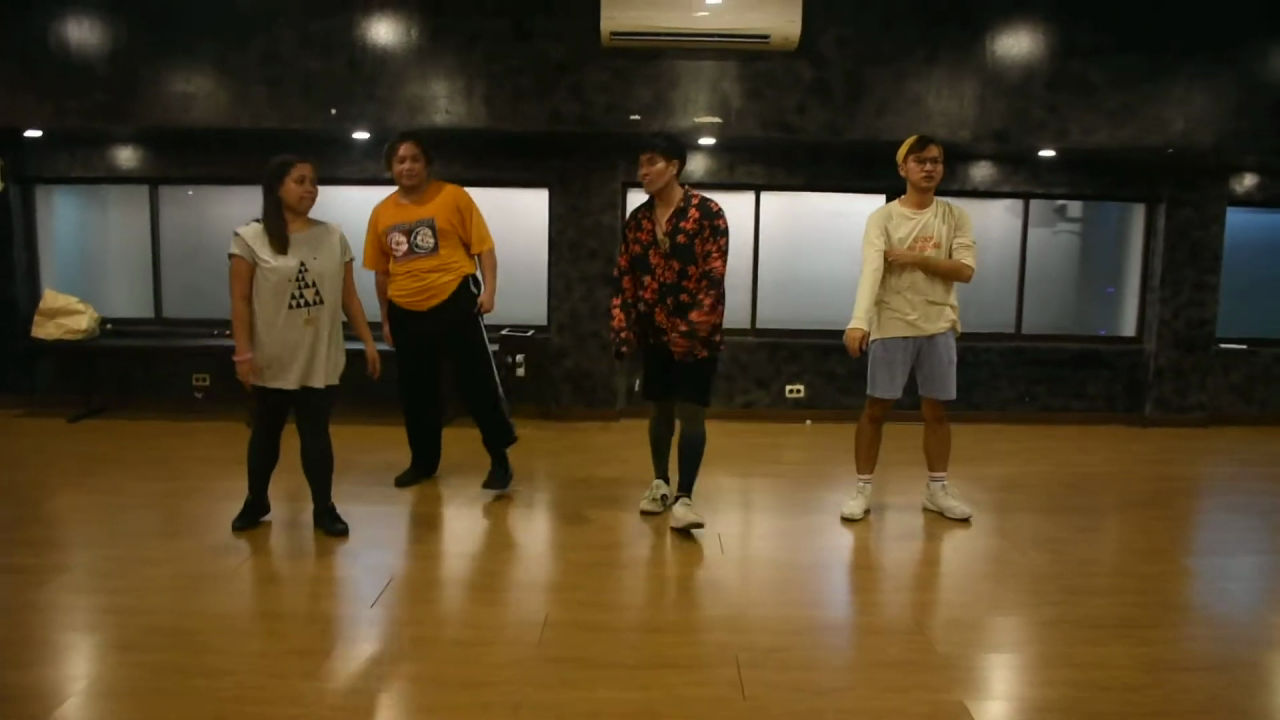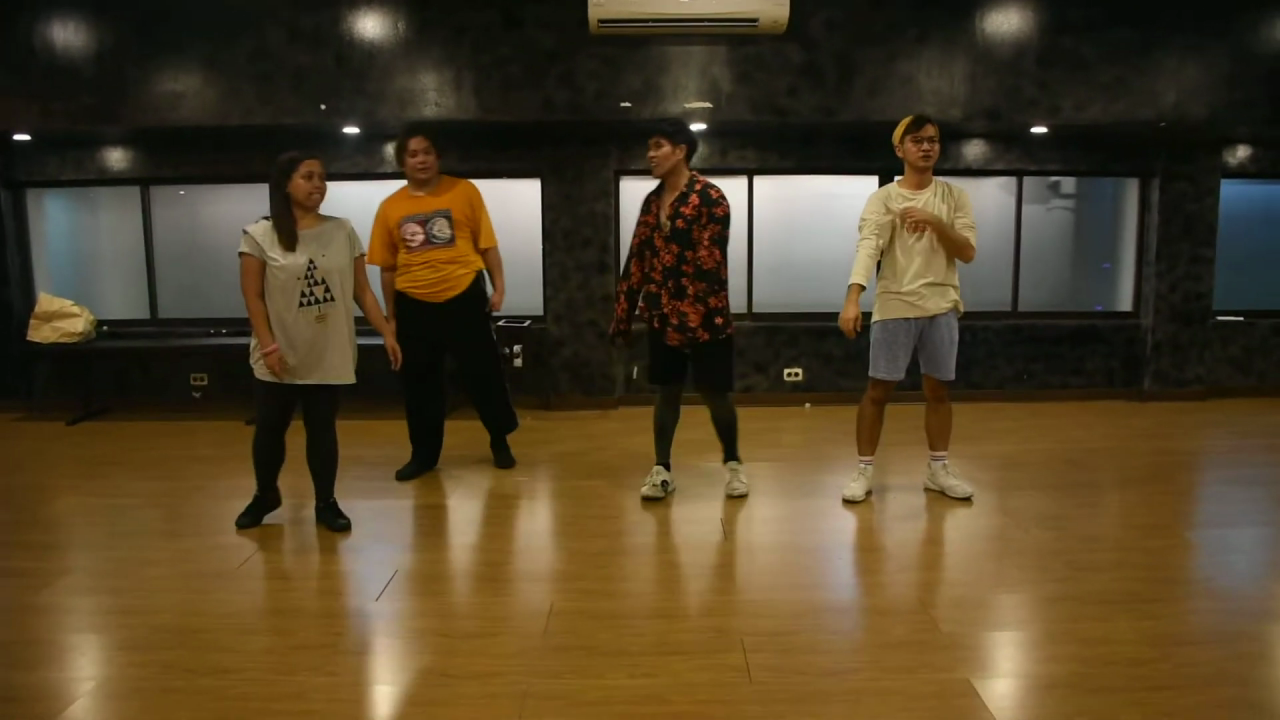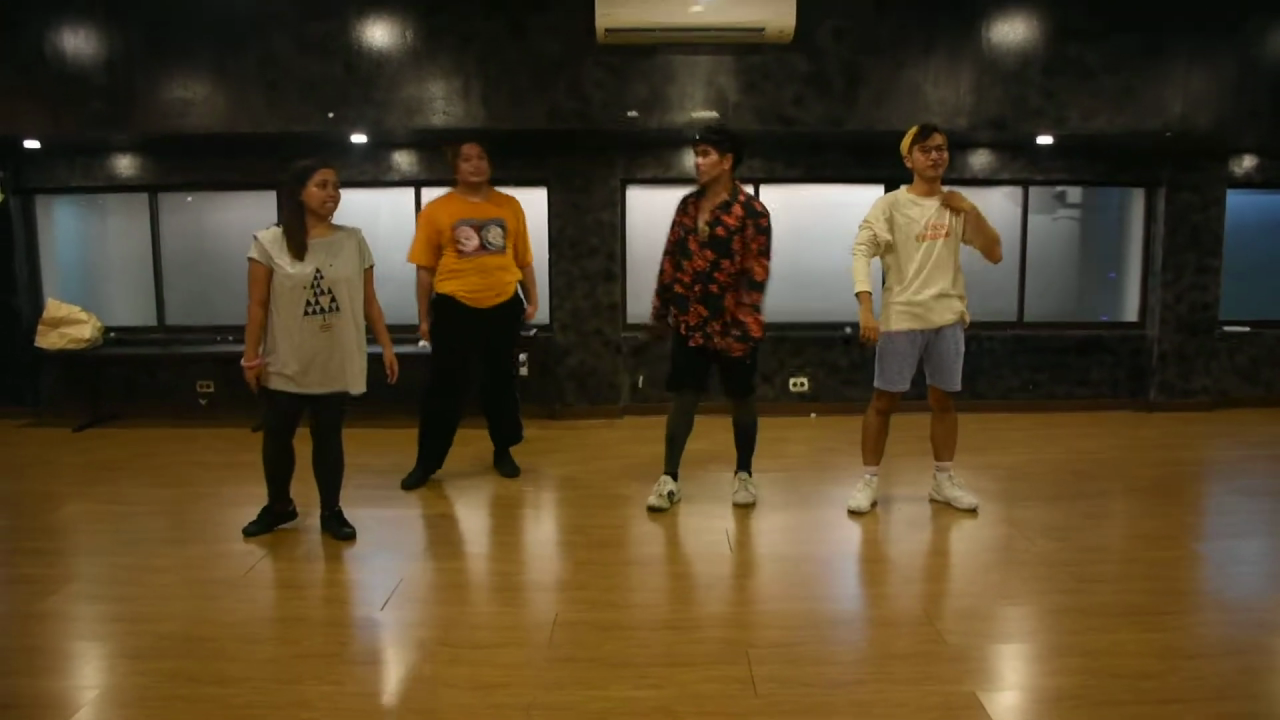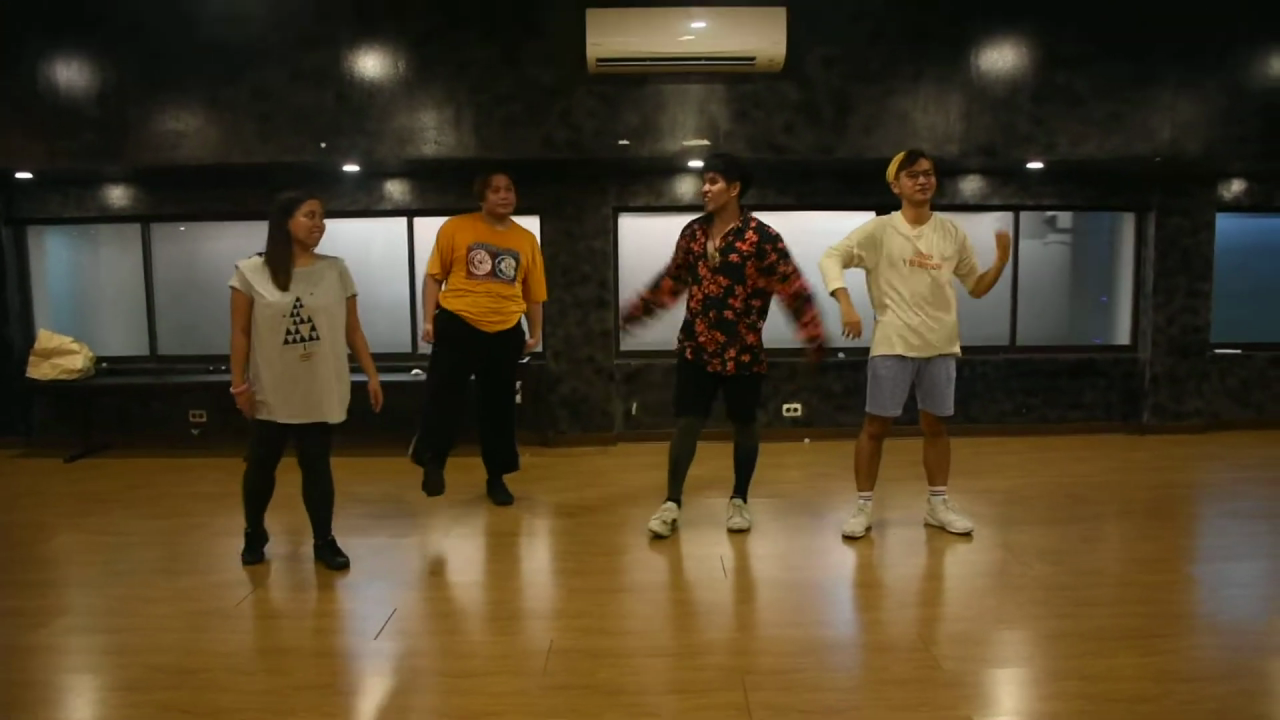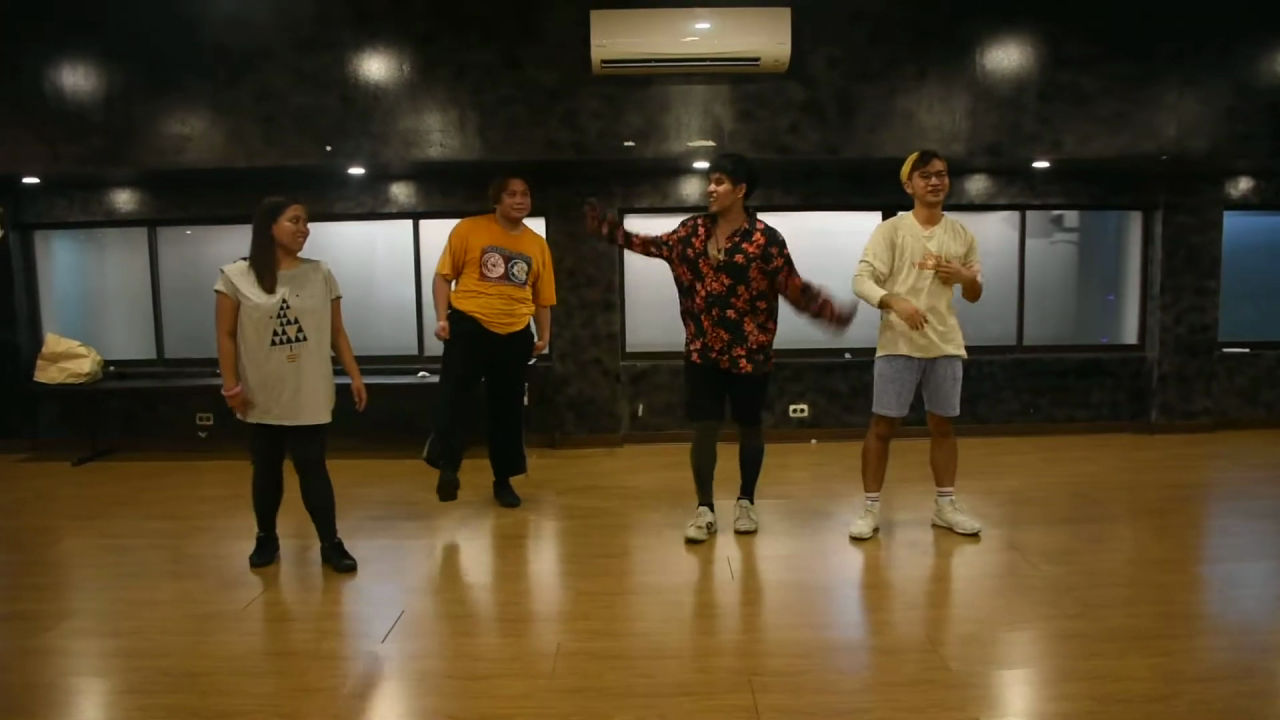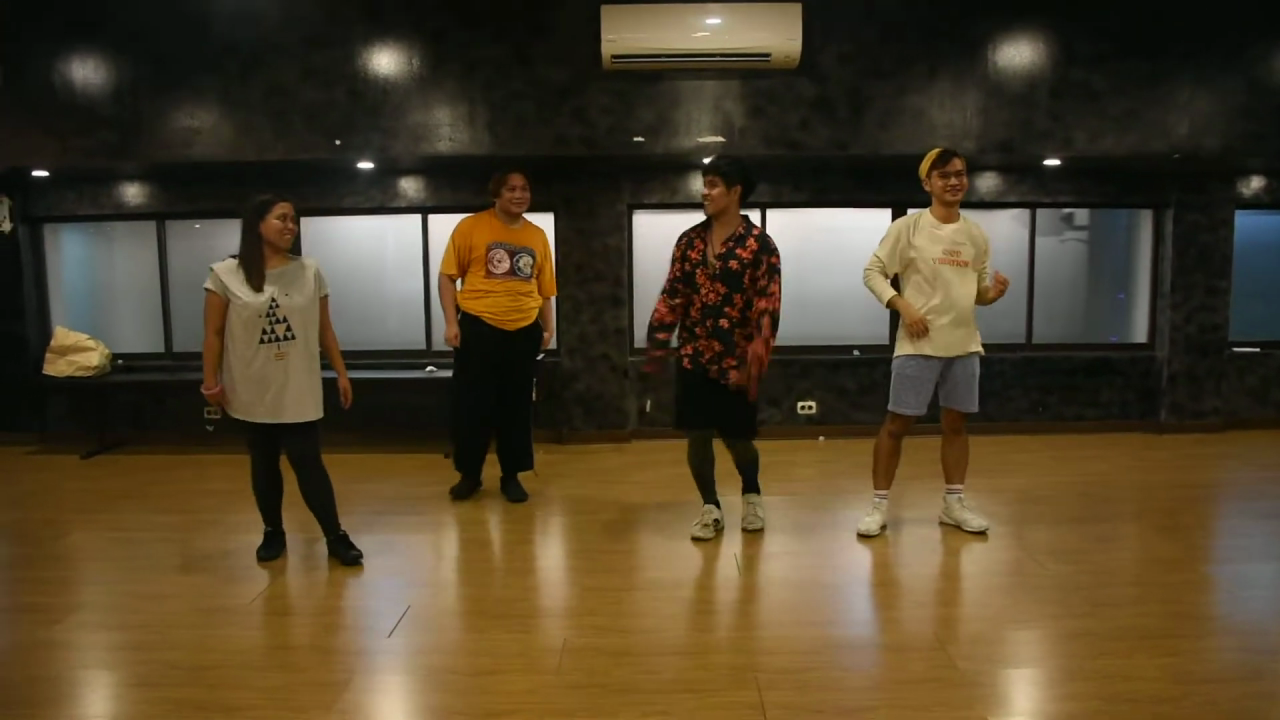
dt=0.3s
person 1, frame 1
left shoulder: (955, 216)
right shoulder: (883, 218)
left elbow: (965, 271)
right elbow: (872, 270)
left wrist: (919, 259)
right wrist: (858, 321)
left hip: (939, 327)
right hip: (892, 326)
left knee: (936, 411)
right knee: (876, 408)
left ankle: (937, 490)
right ankle: (863, 489)
person 1, frame 2
left shoulder: (954, 196)
right shoulder: (883, 199)
left elbow: (967, 254)
right elbow: (867, 248)
left wrist: (936, 223)
right wrist: (852, 300)
left hip: (941, 307)
right hip: (894, 307)
left knee: (938, 389)
right knee: (878, 390)
left ankle: (938, 469)
right ankle: (864, 471)
person 1, frame 3
left shoulder: (959, 208)
right shoulder: (890, 204)
left elbow: (995, 255)
right elbow: (861, 252)
left wrist: (971, 211)
right wrist: (865, 307)
left hip: (948, 318)
right hip: (901, 318)
left knee: (943, 400)
right knee: (883, 400)
left ankle: (944, 480)
right ankle: (869, 481)
person 1, frame 4
left shoulder: (952, 234)
right shoulder: (880, 229)
left elbow: (976, 286)
right elbow: (832, 258)
left wrist: (1000, 262)
right wrist: (844, 300)
left hip: (940, 345)
right hip: (892, 344)
left knee: (936, 425)
right knee: (876, 425)
left ankle: (938, 504)
right ankle: (863, 506)
person 1, frame 5
left shoulder: (961, 235)
right shoulder: (891, 230)
left elbow: (974, 295)
right elbow: (863, 279)
left wrist: (967, 279)
right wrist: (895, 303)
left hip: (946, 345)
right hip: (899, 344)
left knee: (943, 425)
right knee: (882, 425)
left ankle: (945, 505)
right ankle: (871, 507)
person 1, frame 6
left shoulder: (977, 234)
right shoulder: (907, 228)
left elbow: (978, 291)
right elbow: (873, 273)
left wrist: (994, 290)
right wrist: (904, 308)
left hip: (964, 343)
right hip: (918, 344)
left knee: (955, 422)
right knee: (897, 423)
left ankle: (953, 502)
right ankle: (879, 505)
person 2, frame 1
left shoulder: (707, 212)
right shoulder: (637, 220)
left elbow: (714, 276)
right elbow: (624, 278)
left wrist: (695, 326)
right wrist: (621, 326)
left hip: (695, 332)
right hip: (653, 331)
left knee: (690, 413)
right knee: (660, 408)
left ankle: (684, 499)
right ankle: (660, 483)
person 2, frame 2
left shoulder: (709, 198)
right shoulder: (652, 202)
left elbow: (709, 265)
right elbow: (637, 261)
left wrist: (688, 317)
right wrist: (623, 314)
left hip: (705, 316)
right hip: (662, 315)
left knee: (715, 394)
right knee: (667, 392)
left ankle: (733, 463)
right ankle: (661, 469)
person 2, frame 3
left shoulder: (751, 210)
right shoulder: (688, 206)
left elbow: (756, 275)
right elbow: (671, 260)
left wrist: (747, 328)
right wrist: (662, 310)
left hip: (732, 325)
right hip: (689, 323)
left knee: (741, 401)
right knee: (683, 399)
left ankle: (743, 475)
right ankle: (668, 479)
person 2, frame 4
left shoulder: (760, 237)
right shoulder: (693, 232)
left elbow: (792, 285)
right elbow: (672, 278)
left wrist: (813, 333)
right wrist: (638, 310)
left hip: (742, 348)
right hip: (695, 347)
left knee: (744, 425)
right knee: (686, 423)
left ankle: (739, 501)
right ankle: (671, 503)
person 2, frame 5
left shoulder: (765, 239)
right shoulder: (692, 230)
left elbow: (793, 288)
right elbow: (653, 244)
left wrist: (832, 314)
right wrist: (609, 229)
left hip: (749, 351)
right hip: (702, 349)
left knee: (749, 427)
right knee: (704, 428)
left ankle: (746, 502)
right ankle: (705, 509)
person 2, frame 6
left shoulder: (759, 246)
right shoulder: (689, 240)
left elbow: (769, 308)
right elbow: (671, 293)
left wrist: (756, 358)
right wrist: (656, 341)
left hip: (737, 361)
right hip: (693, 357)
left knee: (737, 437)
right knee: (696, 434)
left ankle: (752, 494)
right ankle: (710, 507)
person 3, frame 1
left shoulder: (333, 236)
right shoulder: (250, 238)
left elbow: (348, 296)
right elbow: (240, 300)
left wrist: (368, 342)
right wrist: (243, 353)
left hip: (320, 358)
right hip: (271, 359)
left knee: (315, 432)
right knee: (265, 432)
left ankle: (324, 507)
right ankle: (256, 501)
person 3, frame 2
left shoulder: (343, 231)
right shoulder: (259, 237)
left elbow: (361, 290)
right elbow: (254, 297)
left wrist: (387, 333)
right wrist: (267, 346)
left hip: (330, 354)
right hip: (283, 355)
left knee: (322, 428)
right knee: (269, 428)
left ankle: (326, 503)
right ankle: (265, 495)
person 3, frame 3
left shoulder: (353, 240)
right shoulder: (269, 242)
left elbow: (368, 301)
right elbow: (257, 305)
left wrist: (387, 346)
right wrist: (251, 356)
left hip: (337, 363)
right hip: (285, 364)
left knee: (328, 437)
right knee: (276, 436)
left ankle: (331, 512)
right ankle: (279, 505)
person 3, frame 4
left shoulder: (336, 271)
right shoulder: (251, 272)
left elbow: (352, 329)
right elbow: (240, 333)
left wrist: (371, 375)
right wrist: (240, 383)
left hip: (321, 392)
right hip: (270, 393)
left knee: (316, 465)
right knee: (260, 464)
left ankle: (324, 541)
right ankle: (254, 533)
person 3, frame 5
left shoulder: (320, 274)
right shoulder: (236, 276)
left elbow: (336, 331)
right elbow: (226, 335)
left wrist: (355, 375)
right wrist: (231, 385)
left hip: (309, 394)
right hip: (261, 396)
left knee: (312, 467)
right knee: (266, 468)
left ankle: (331, 543)
right ankle: (266, 538)
person 3, frame 6
left shoulder: (309, 271)
right shoulder: (225, 275)
left elbow: (324, 329)
right elbow: (214, 333)
left wrist: (341, 373)
right wrist: (211, 381)
left hip: (299, 390)
right hip: (252, 391)
left knee: (308, 461)
right knee: (263, 462)
left ankle: (335, 536)
right ankle: (273, 532)
person 4, frame 1
left shoulder: (453, 196)
right shoulder: (381, 212)
left elbow: (483, 246)
right elbow: (381, 271)
left wrist: (489, 289)
right wrist: (386, 319)
left hip: (454, 304)
right hip: (406, 313)
left knee: (478, 380)
right knee: (416, 392)
left ankle: (499, 457)
right ankle: (423, 462)
person 4, frame 2
left shoulder: (465, 192)
right shoulder: (390, 208)
left elbow: (487, 244)
right elbow: (387, 267)
left wrist: (498, 287)
right wrist: (392, 316)
left hip: (466, 298)
right hip: (416, 306)
left knee: (484, 372)
right knee: (420, 384)
left ankle: (500, 441)
right ankle: (423, 455)
person 4, frame 3
left shoulder: (509, 206)
right shoulder: (436, 210)
left elbow: (523, 259)
right elbow: (425, 268)
left wrist: (532, 299)
right wrist: (425, 317)
left hip: (503, 308)
right hip: (454, 309)
left knee: (501, 383)
right knee: (444, 387)
left ankle: (503, 451)
right ankle: (427, 462)
person 4, frame 4
left shoulder: (527, 240)
right shoulder: (455, 228)
left elbow: (533, 294)
right elbow: (434, 276)
left wrist: (535, 334)
right wrist: (429, 319)
left hip: (505, 333)
right hip: (457, 325)
left knee: (499, 407)
right knee: (442, 395)
left ankle: (496, 478)
right ankle: (432, 465)
person 4, frame 5
left shoulder: (538, 244)
right shoulder: (468, 229)
left elbow: (542, 297)
right elbow: (443, 275)
left wrist: (543, 336)
right wrist: (442, 317)
left hip: (515, 335)
right hip: (469, 326)
left knee: (507, 409)
right knee: (454, 395)
left ankle: (504, 480)
right ankle: (447, 468)
person 4, frame 6
left shoulder: (537, 236)
right shoulder: (470, 228)
left elbow: (544, 289)
right elbow: (447, 277)
left wrist: (548, 329)
right wrist: (451, 322)
left hip: (523, 331)
right hip: (477, 328)
left knee: (516, 405)
right knee: (470, 402)
left ankle: (511, 475)
right ankle: (469, 474)
